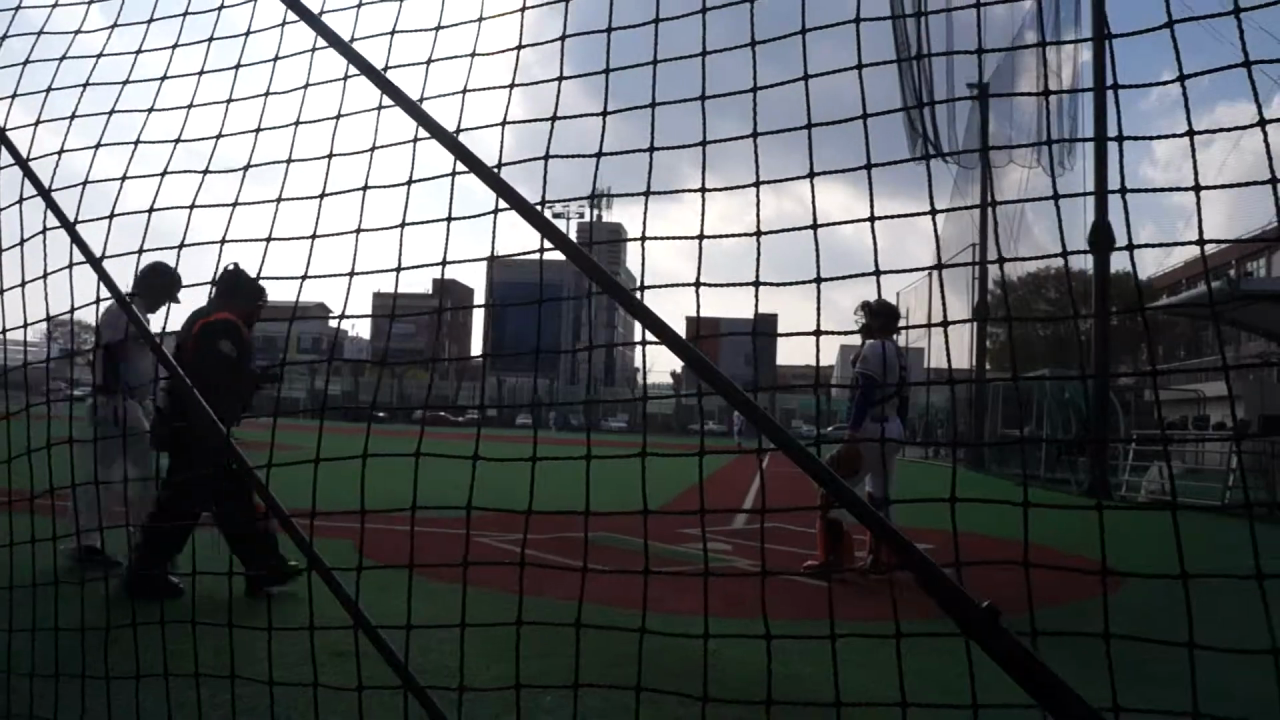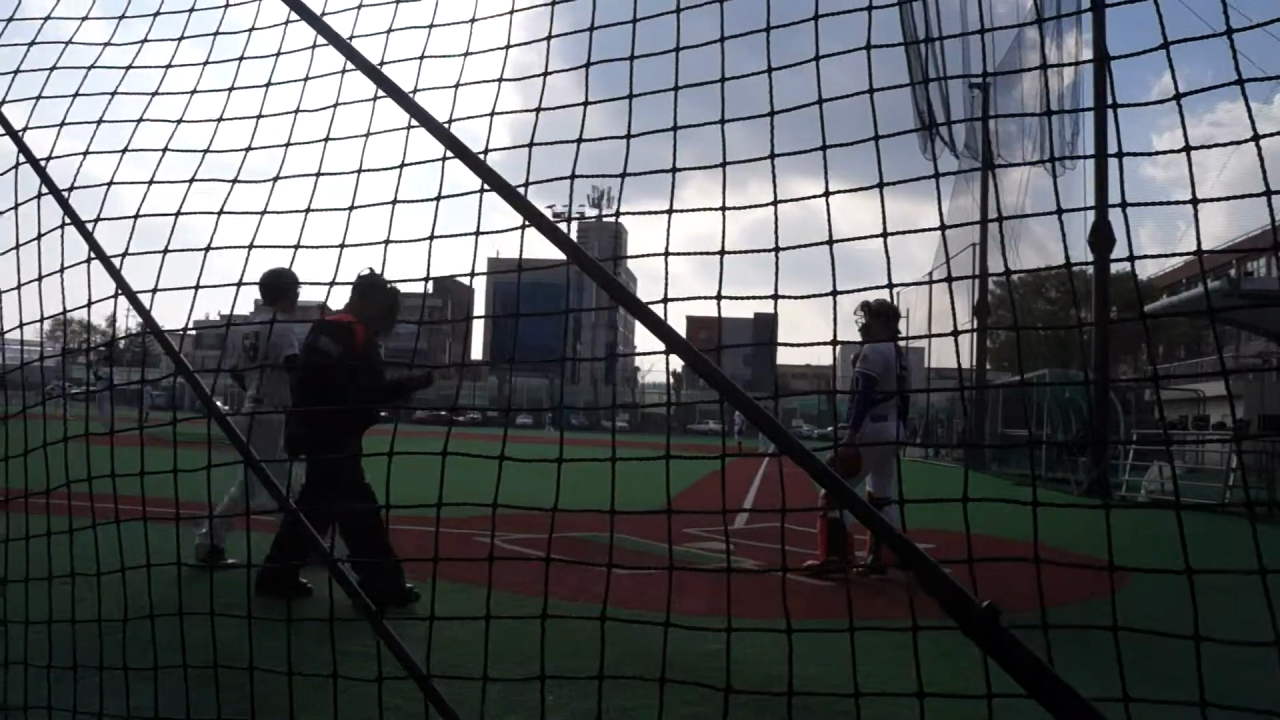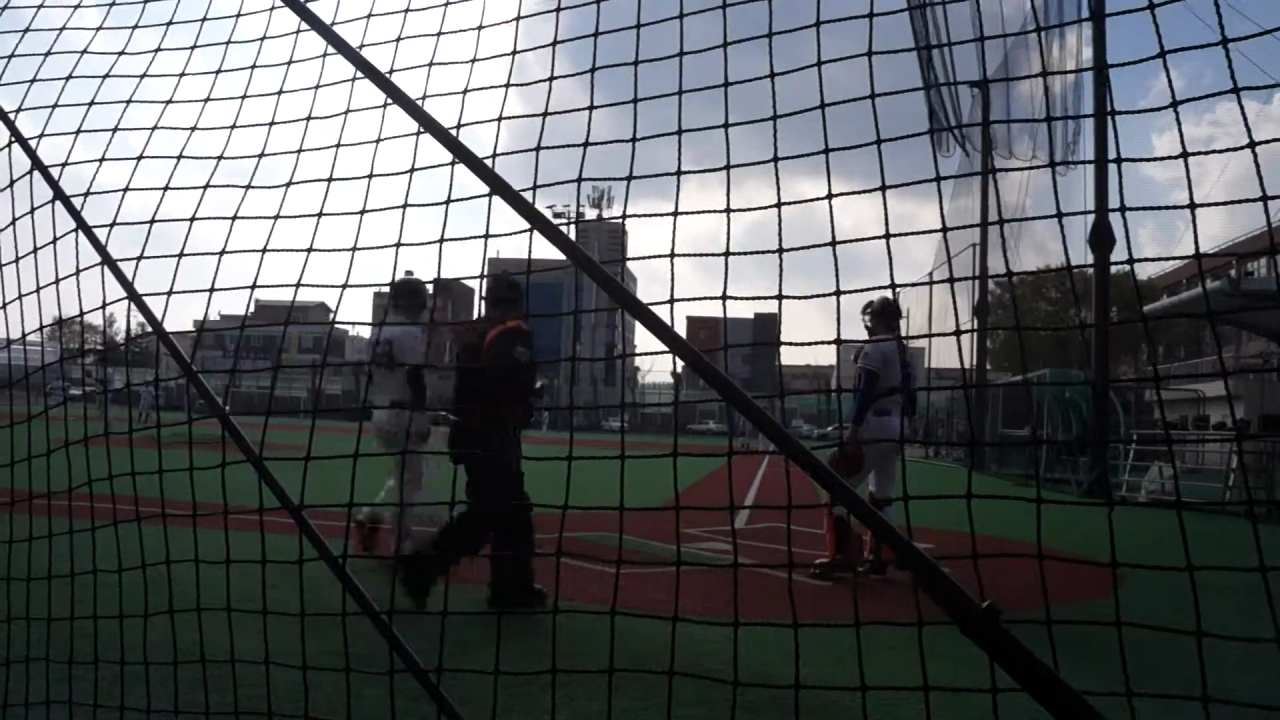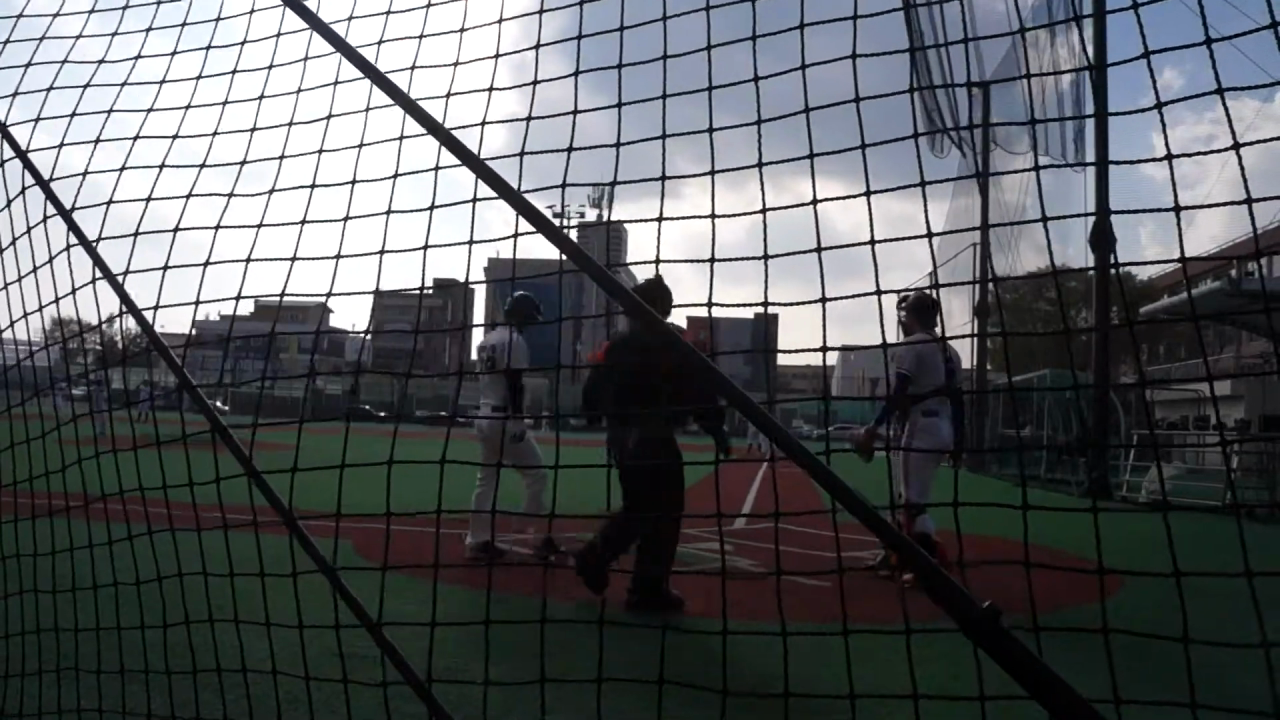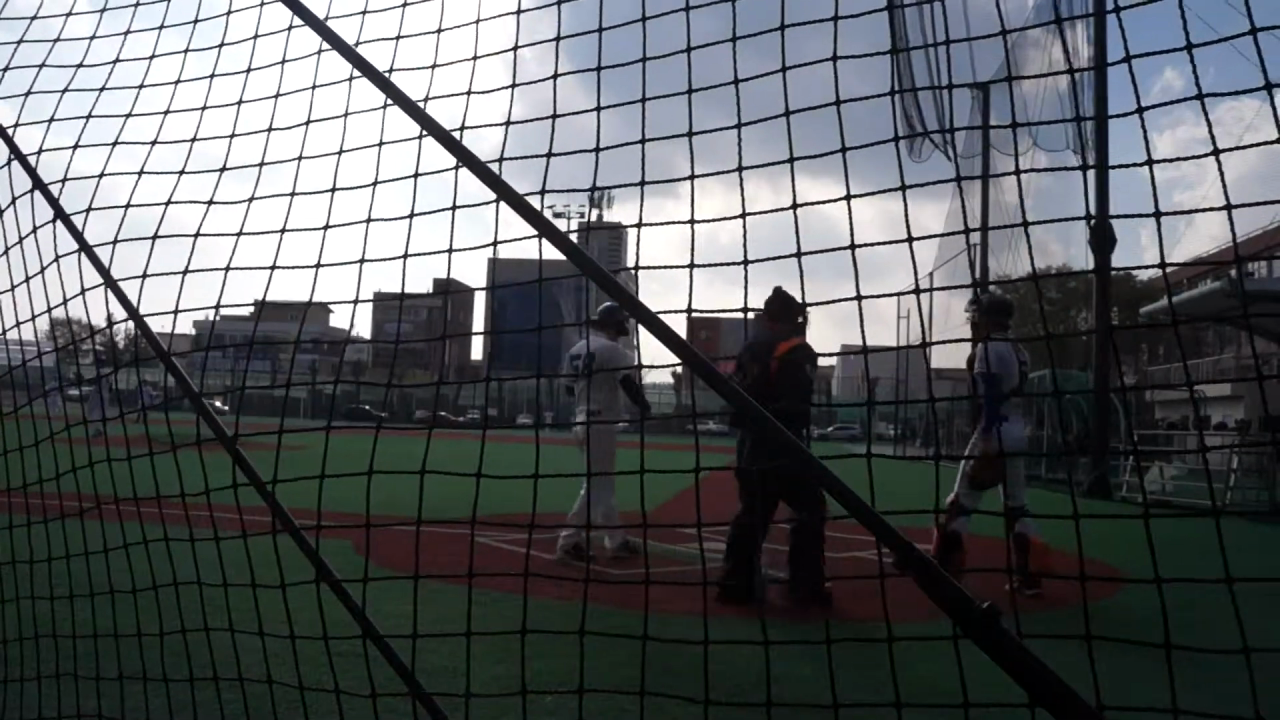
dt=0.7s
person 1, frame 1
left shoulder: (202, 322)
right shoulder: (223, 327)
right elbow: (220, 386)
left wrist: (261, 378)
right wrist: (217, 434)
left hip: (196, 428)
right hip: (199, 431)
left knee: (235, 498)
right knee: (181, 504)
left ankle: (267, 568)
right ankle: (146, 574)
person 1, frame 2
left shoulder: (361, 337)
right shoulder: (337, 330)
left elbow: (372, 391)
right elbow: (311, 381)
left wrist: (410, 384)
right wrist: (304, 427)
left hip: (339, 437)
right hip: (328, 437)
left knee: (316, 507)
right knee: (357, 508)
left ankle: (278, 575)
right ankle: (381, 585)
person 1, frame 3
left shoulder: (474, 335)
right shoulder: (512, 335)
right elbow: (509, 387)
left wrist: (530, 394)
right wrist: (510, 432)
left hip: (469, 435)
right hip: (493, 439)
left knee: (489, 512)
right knee: (509, 512)
left ankle: (513, 586)
right ankle: (426, 564)
person 1, frame 4
left shoulder: (616, 346)
right shoulder: (681, 347)
left elbow: (593, 394)
right elbow: (702, 395)
left wrist: (616, 425)
right wrist: (719, 436)
left hip: (621, 440)
right hip: (656, 441)
left knee: (636, 510)
right knee: (661, 515)
left ankle: (596, 556)
right ankle: (648, 589)
person 1, frame 5
left shoulder: (747, 352)
right shoulder: (796, 350)
right elbow: (800, 402)
right wrist: (797, 435)
left hip: (749, 446)
right hip: (781, 446)
left knee: (751, 517)
right knee: (809, 512)
left ankle: (736, 584)
right ankle: (805, 584)
person 2, frame 1
left shoulder: (873, 348)
right shoulder: (898, 354)
left elbow: (864, 395)
right elbow: (903, 400)
left wrist: (851, 435)
left hip: (872, 429)
right hip: (893, 430)
right knee: (880, 496)
left ankle: (832, 558)
right ankle: (879, 558)
person 2, frame 2
left shoulder: (873, 349)
right shoulder: (900, 354)
left elbow: (863, 396)
right elbow: (904, 400)
left wrist: (850, 434)
left hip: (872, 429)
right hip: (894, 430)
right knee: (883, 497)
left ankle: (834, 558)
right ankle: (878, 559)
person 2, frame 3
left shoulder: (874, 346)
right shoulder: (904, 353)
left elbow: (866, 390)
right elbow: (910, 401)
left wrist: (853, 428)
left hip: (874, 427)
right hip: (897, 429)
right knee: (882, 497)
left ankle: (842, 558)
right ankle: (876, 558)
person 2, frame 4
left shoulder: (911, 346)
right shoulder: (948, 351)
left elbow: (898, 394)
right elbow: (957, 400)
left wrist: (874, 427)
right wrist: (957, 441)
left hip: (921, 428)
right hip: (943, 429)
left knee: (915, 501)
right knee: (908, 496)
right ankle: (891, 558)
person 2, frame 5
left shoulder: (988, 347)
right shoulder: (1017, 350)
left elbow: (991, 396)
left wrist: (986, 440)
left hip: (997, 430)
right hip: (1017, 429)
left knee: (961, 502)
right knee: (1017, 505)
left ankle: (942, 570)
right ankle: (1027, 575)
person 3, frame 1
left shoulder: (132, 315)
right shoulder: (122, 312)
right elbow: (109, 357)
left wrist: (146, 403)
right wrist: (112, 401)
left hip: (123, 405)
right hip: (121, 405)
left knee: (103, 477)
right knee: (146, 472)
left ankle: (86, 542)
person 3, frame 2
left shoulder: (244, 328)
right shoulder: (281, 326)
left elbow: (236, 372)
right elbow: (293, 369)
left hip: (254, 411)
right hip: (269, 414)
left knee: (281, 481)
right knee: (251, 483)
right ankle: (208, 542)
person 3, frame 3
left shoulder: (378, 333)
right shoulder: (412, 333)
left elbow: (372, 373)
right elbow: (416, 378)
right wrist: (424, 420)
left hip: (379, 413)
right hip: (405, 415)
left knee: (402, 478)
right knee: (410, 480)
left ankle: (371, 518)
right ankle: (401, 541)
person 3, frame 4
left shoulder: (486, 340)
right shoulder: (514, 340)
right elbow: (515, 382)
right wrist: (518, 421)
left hip: (484, 418)
right hip: (506, 419)
left knee: (486, 481)
right knee: (536, 475)
left ankle: (478, 540)
right ankle: (541, 538)
person 3, frame 5
left shoulder: (575, 350)
right shoulder: (611, 349)
left elbow: (570, 389)
right elbow: (629, 385)
right wrist: (647, 412)
left hip: (581, 423)
right hip: (601, 425)
left knee: (603, 485)
right knee: (595, 488)
left ankle: (615, 540)
right ankle: (570, 541)
